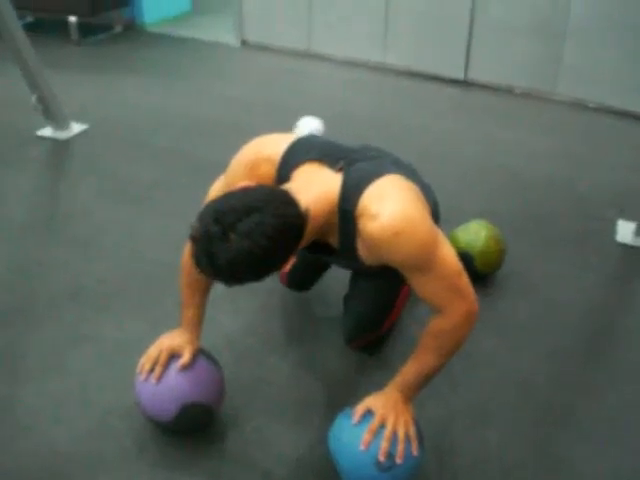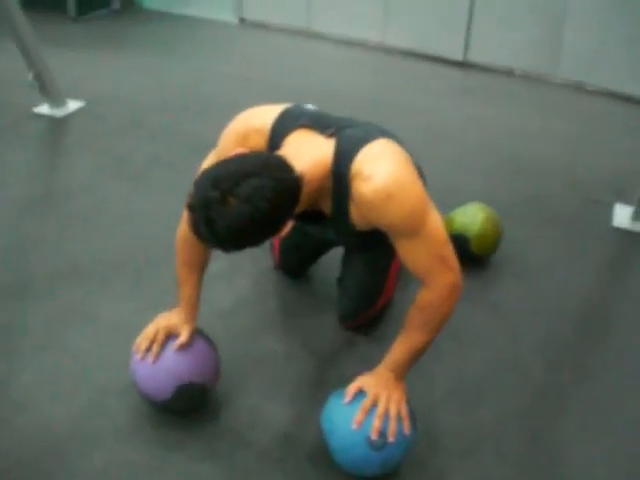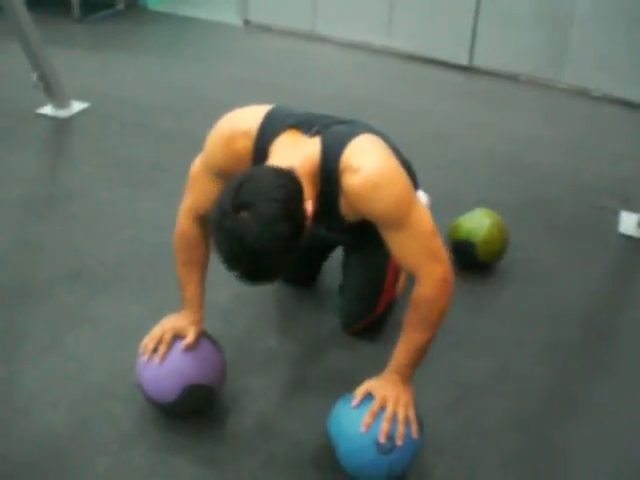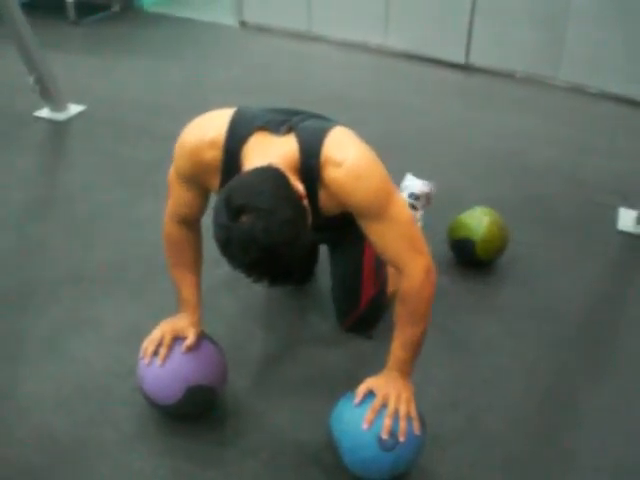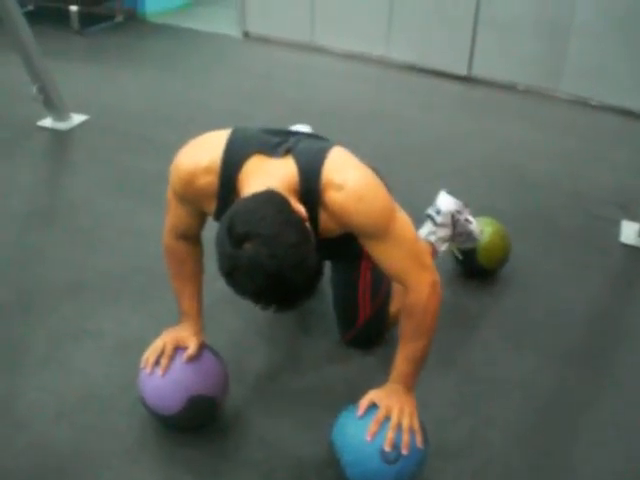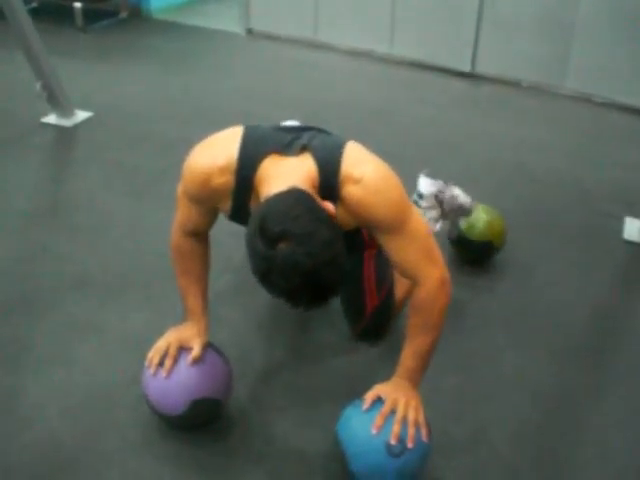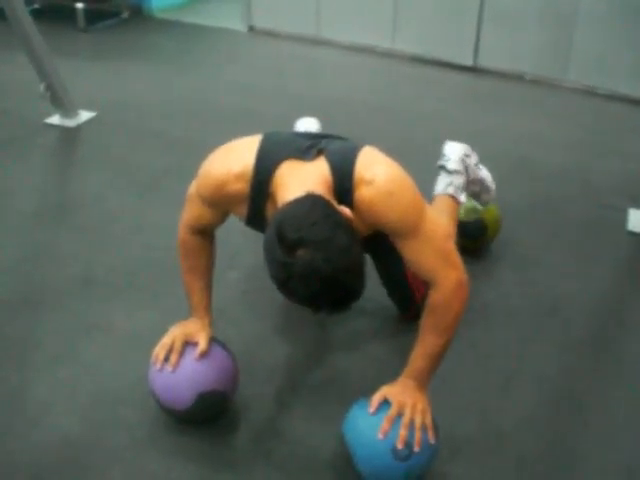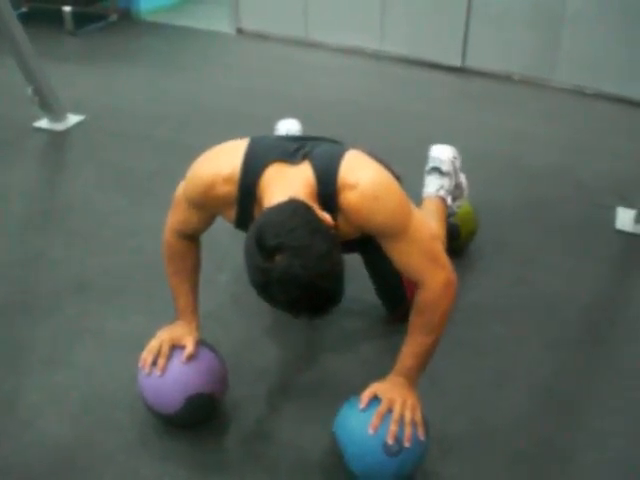
dt=0.5s
person 1, frame 1
left shoulder: (389, 223)
right shoulder: (258, 162)
left elbow: (460, 307)
right elbow: (205, 236)
left wrist: (399, 394)
right wrist: (188, 329)
left hip: (391, 243)
left knee: (360, 337)
right knee: (295, 281)
person 1, frame 2
left shoulder: (381, 184)
right shoulder: (249, 132)
left elbow: (444, 280)
right elbow: (198, 212)
left wrist: (390, 373)
right wrist: (185, 310)
left hip: (378, 221)
left knee: (355, 316)
right knee: (287, 266)
person 1, frame 3
left shoulder: (368, 178)
right shoulder: (233, 138)
left elbow: (436, 276)
right elbow: (193, 216)
left wrist: (397, 377)
right wrist: (191, 311)
left hip: (373, 219)
right hip: (317, 199)
left knee: (359, 320)
right knee: (293, 276)
left ankle: (411, 211)
person 1, frame 4
left shoulder: (348, 171)
right shoulder: (199, 146)
left elbow: (417, 269)
right elbow: (181, 221)
left wrist: (397, 374)
right wrist: (189, 312)
left hip: (347, 213)
right hip: (294, 195)
left knee: (359, 318)
right knee: (295, 277)
left ankle: (410, 204)
person 1, frame 5
left shoulder: (350, 192)
right shoulder: (195, 170)
left elbow: (424, 284)
right elbow: (181, 236)
left wrist: (400, 387)
right wrist: (190, 323)
left hip: (350, 227)
left knee: (362, 333)
left ankle: (439, 227)
person 1, frame 6
left shoulder: (366, 186)
right shoulder: (209, 169)
left elbow: (433, 280)
right elbow: (189, 233)
left wrist: (405, 381)
right wrist: (195, 321)
left hip: (349, 212)
left knee: (369, 327)
left ankle: (428, 206)
person 1, frame 7
left shoulder: (380, 189)
right shoulder: (227, 175)
left elbow: (451, 281)
right elbow: (194, 229)
left wrist: (413, 382)
right wrist: (200, 317)
left hip: (371, 216)
left knee: (418, 304)
left ankle: (453, 174)
person 1, frame 8
left shoulder: (367, 194)
right shoulder: (214, 179)
left elbow: (439, 281)
right elbow: (179, 233)
left wrist: (402, 379)
right wrist: (187, 320)
left hip: (363, 217)
left knee: (406, 304)
left ankle: (439, 181)
